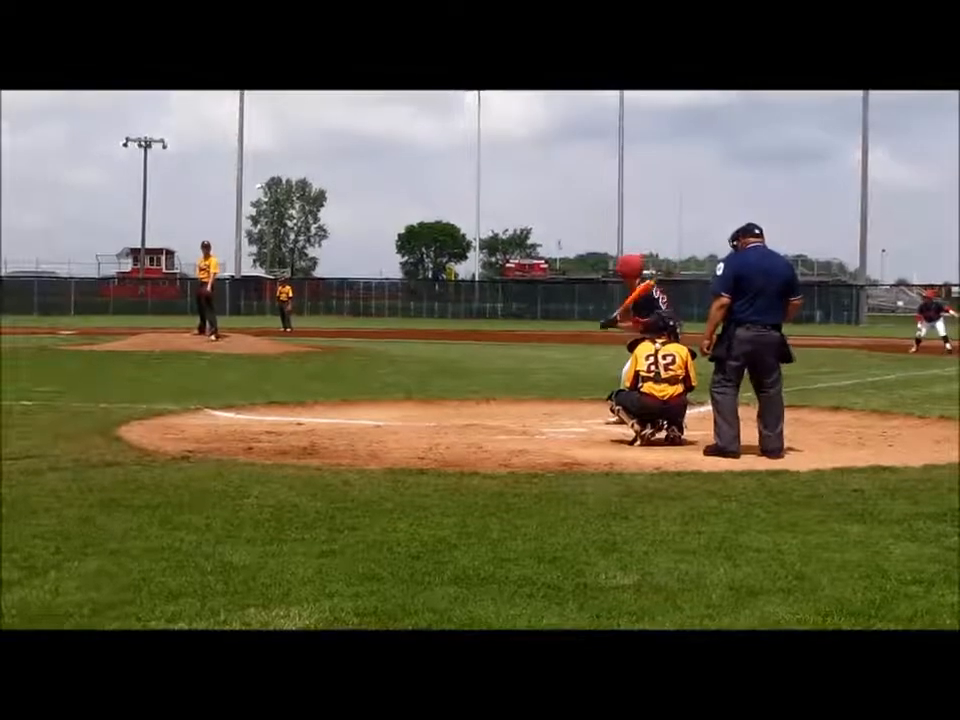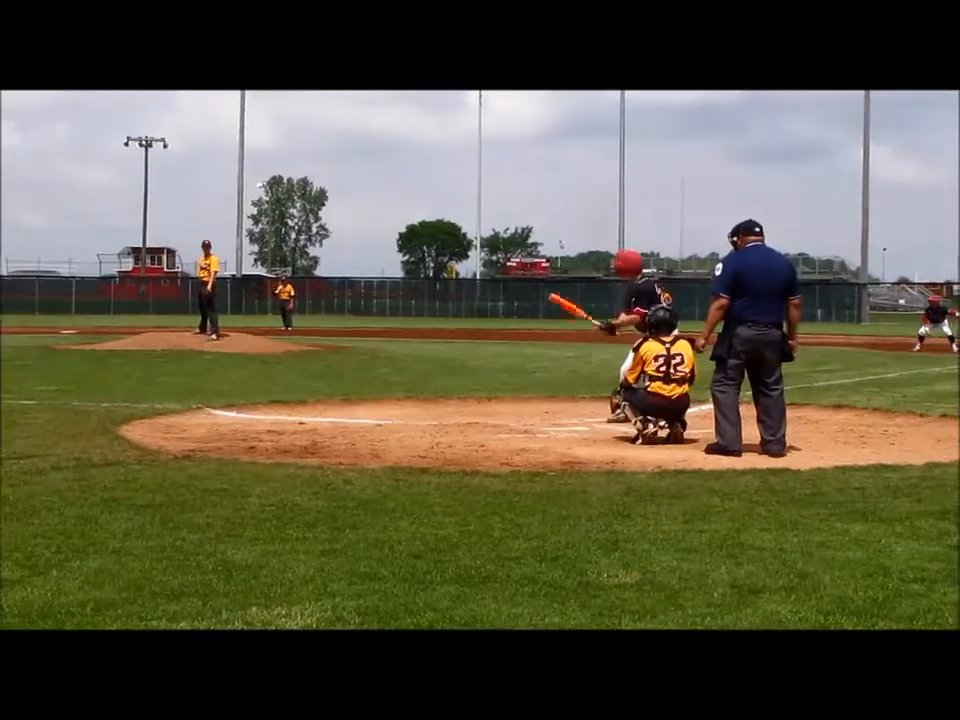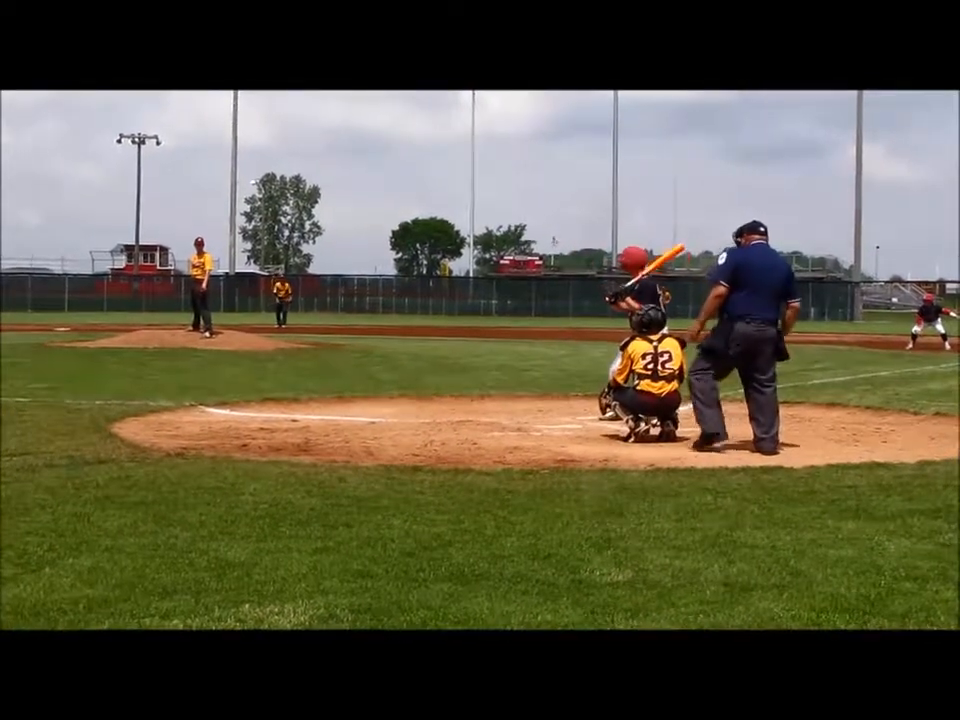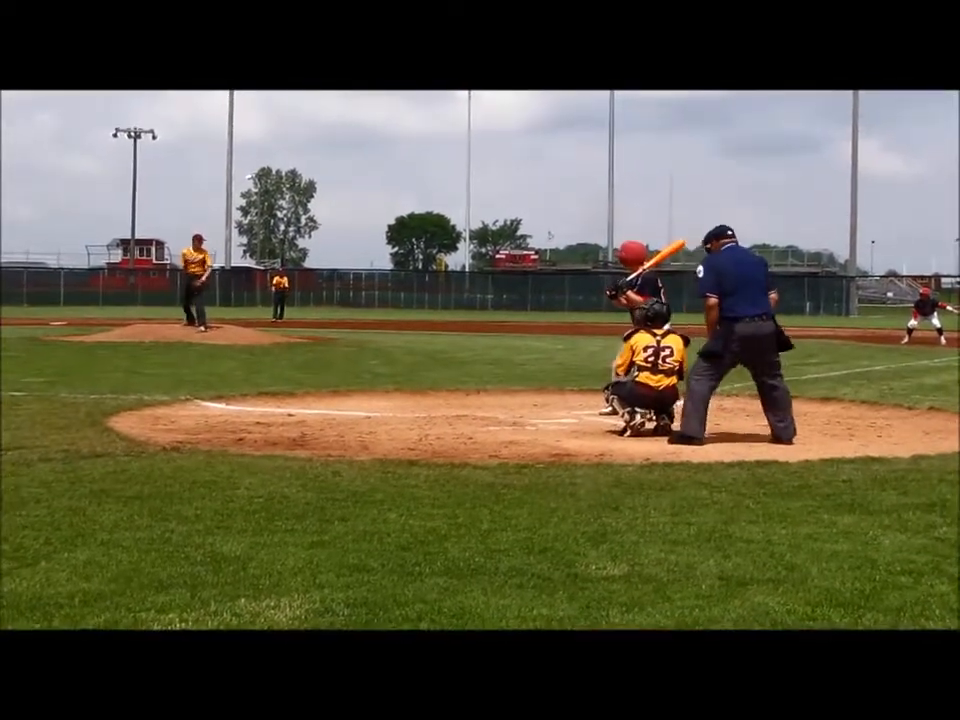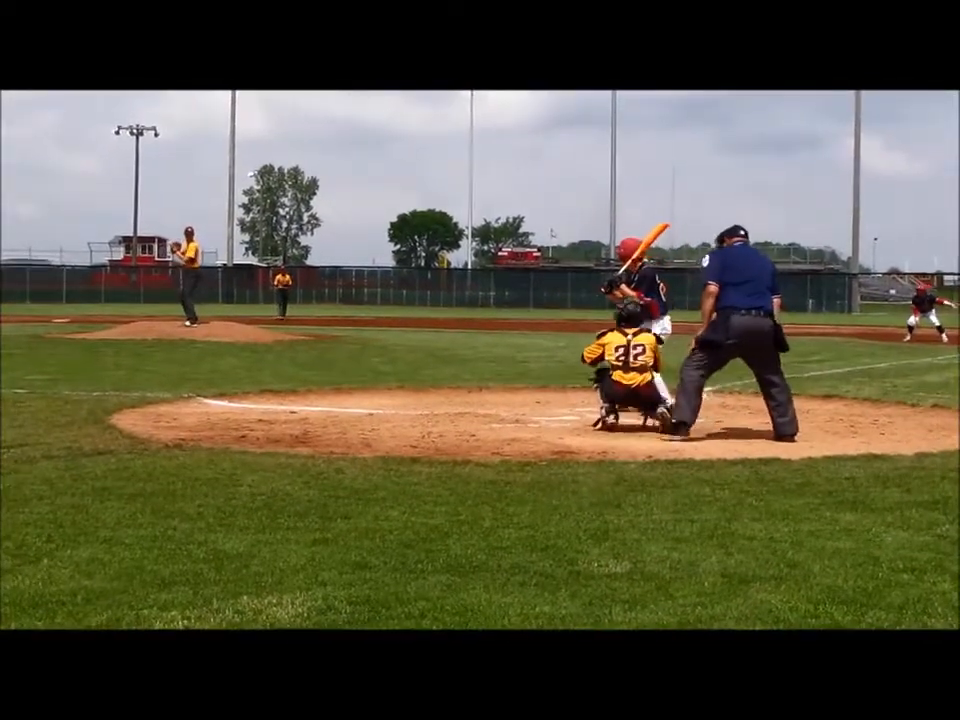
dt=1s
person 1, frame 1
left shoulder: (733, 261)
right shoulder: (784, 264)
left elbow: (722, 302)
right elbow: (795, 302)
left wrist: (708, 336)
left hip: (738, 335)
right hip: (771, 336)
left knee: (724, 387)
right knee: (770, 390)
left ankle: (727, 444)
right ankle: (773, 445)
person 1, frame 2
left shoulder: (733, 261)
right shoulder: (784, 263)
left elbow: (721, 303)
right elbow: (794, 304)
left wrist: (704, 335)
right wrist: (792, 337)
left hip: (739, 334)
right hip: (772, 335)
left knee: (725, 385)
right knee: (771, 389)
left ankle: (729, 443)
right ankle: (775, 443)
person 1, frame 3
left shoulder: (735, 255)
right shoulder: (783, 264)
left elbow: (719, 292)
right elbow: (793, 306)
left wrist: (699, 323)
right wrist: (781, 334)
left hip: (735, 329)
right hip: (767, 332)
left knee: (701, 372)
right knee: (764, 386)
left ankle: (713, 430)
right ankle: (767, 441)
person 1, frame 4
left shoulder: (711, 263)
right shoulder: (757, 259)
left elbow: (712, 303)
right elbow: (773, 296)
left wrist: (712, 334)
right wrist: (762, 319)
left hip: (733, 330)
right hip: (765, 328)
left knee: (701, 377)
right knee: (772, 381)
left ankle: (691, 432)
right ankle: (785, 432)
person 1, frame 5
left shoulder: (719, 255)
right shoulder: (766, 262)
left elbow: (711, 291)
right elbow: (776, 300)
left wrist: (704, 328)
right wrist: (771, 329)
left hip: (731, 322)
right hip: (763, 324)
left knee: (694, 368)
right knee: (773, 378)
left ankle: (682, 422)
right ankle: (786, 429)
